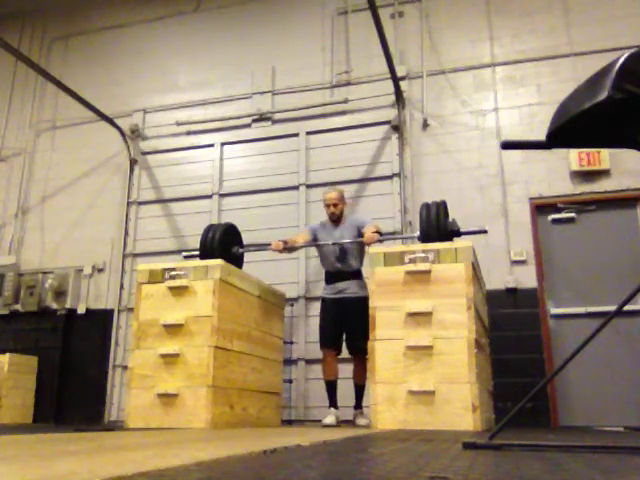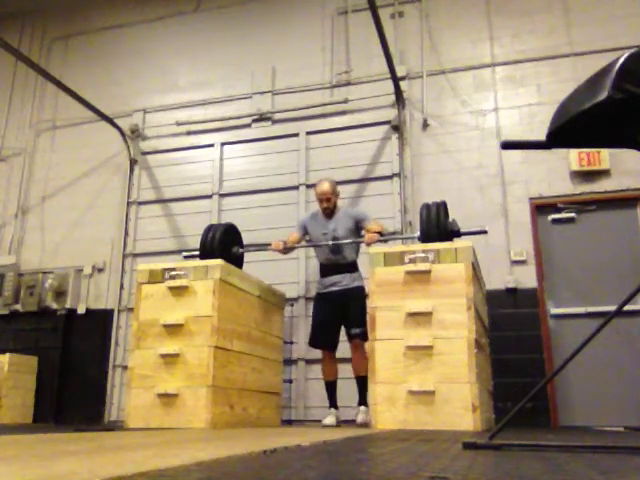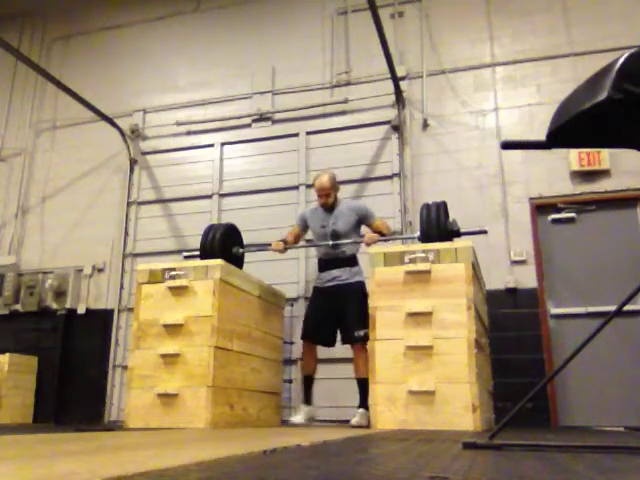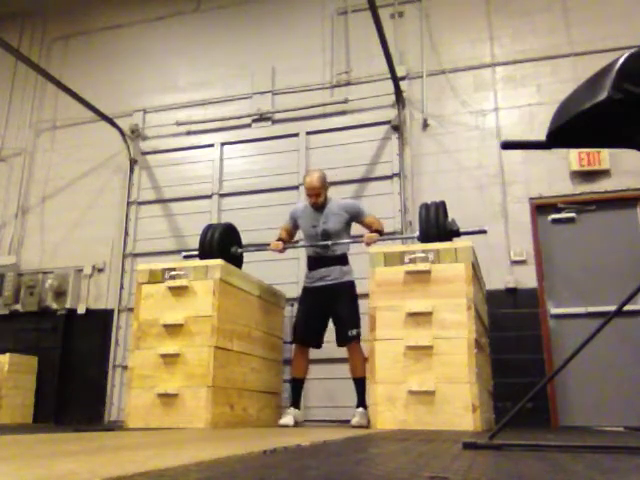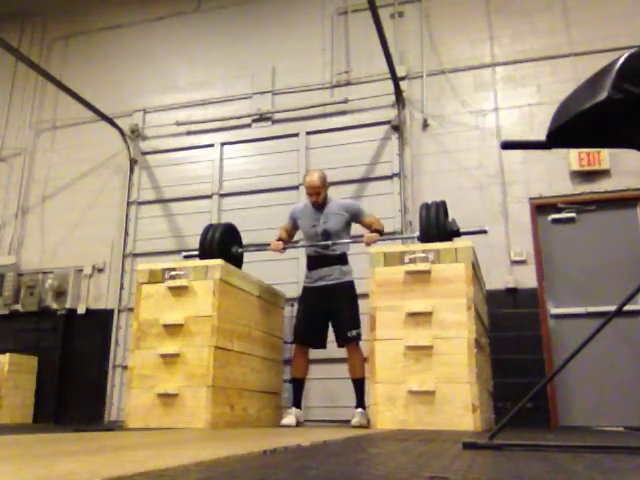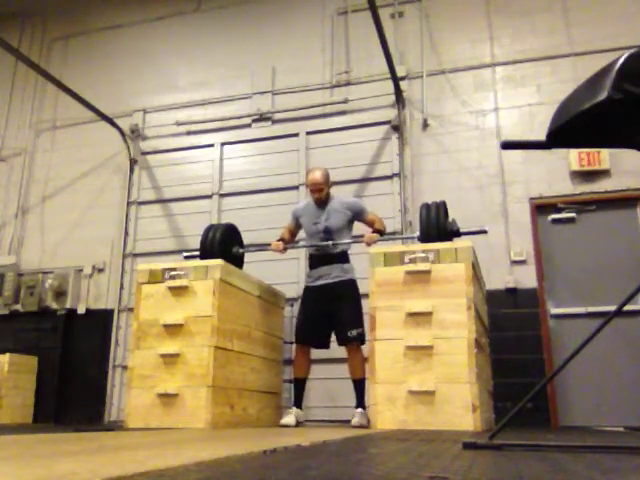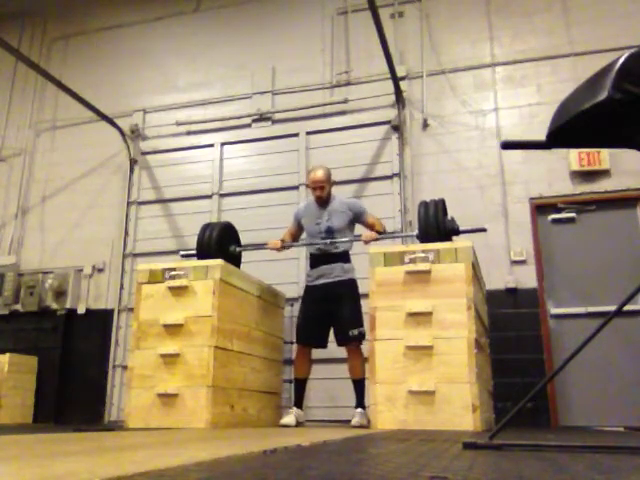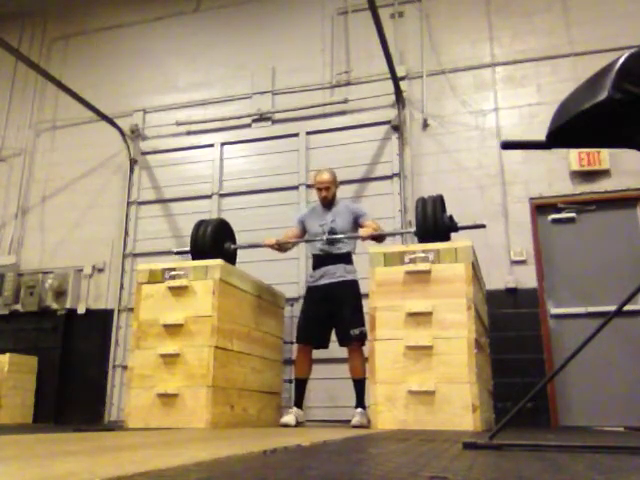
dt=0.4s
person 1, frame 1
left shoulder: (356, 223)
right shoulder: (318, 228)
left elbow: (372, 230)
right elbow: (299, 240)
left wrist: (373, 234)
right wrist: (284, 244)
left hip: (356, 295)
right hip: (331, 296)
left knee: (360, 354)
right knee: (329, 350)
left ankle: (358, 409)
right ankle: (333, 408)
person 1, frame 2
left shoulder: (353, 215)
right shoulder: (309, 220)
left elbow: (379, 229)
right elbow: (292, 242)
left wrist: (374, 234)
right wrist: (282, 245)
left hip: (351, 287)
right hip: (325, 290)
left knee: (357, 341)
right knee: (326, 349)
left ankle: (363, 405)
right ankle: (333, 408)
person 1, frame 3
left shoulder: (355, 209)
right shoulder: (309, 214)
left elbow: (385, 229)
right elbow: (294, 236)
left wrist: (376, 235)
right wrist: (283, 243)
left hip: (350, 283)
right hip: (322, 285)
left knee: (358, 343)
right knee: (308, 341)
left ankle: (363, 408)
right ankle: (306, 404)
person 1, frame 4
left shoulder: (347, 207)
right shoulder: (298, 212)
left elbow: (375, 224)
right elbow: (287, 232)
left wrist: (375, 234)
right wrist: (280, 242)
left hip: (341, 283)
right hip: (312, 285)
left knee: (351, 342)
right knee: (300, 343)
left ankle: (362, 407)
right ankle: (294, 408)
person 1, frame 5
left shoulder: (346, 207)
right shoulder: (298, 211)
left elbow: (375, 224)
right elbow: (287, 231)
left wrist: (375, 234)
right wrist: (280, 241)
left hip: (341, 283)
right hip: (312, 285)
left knee: (351, 343)
right knee: (300, 344)
left ankle: (360, 408)
right ankle: (295, 408)
person 1, frame 6
left shoulder: (349, 205)
right shoulder: (300, 210)
left elbow: (377, 222)
right elbow: (290, 232)
left wrist: (376, 233)
right wrist: (281, 241)
left hip: (342, 282)
right hip: (313, 284)
left knee: (352, 343)
right knee: (302, 344)
left ankle: (360, 408)
right ankle: (296, 408)
person 1, frame 7
left shoulder: (349, 206)
right shoulder: (302, 211)
left elbow: (379, 226)
right elbow: (291, 236)
left wrist: (374, 233)
right wrist: (279, 243)
left hip: (342, 282)
right hip: (314, 284)
left knee: (352, 344)
right knee: (302, 345)
left ankle: (360, 408)
right ankle: (297, 408)
person 1, frame 8
left shoulder: (352, 210)
right shoulder: (307, 215)
left elbow: (379, 233)
right elbow: (288, 241)
left wrist: (371, 232)
right wrist: (275, 243)
left hip: (344, 283)
right hip: (316, 285)
left knee: (354, 344)
right knee: (303, 345)
left ankle: (360, 408)
right ankle: (297, 407)
